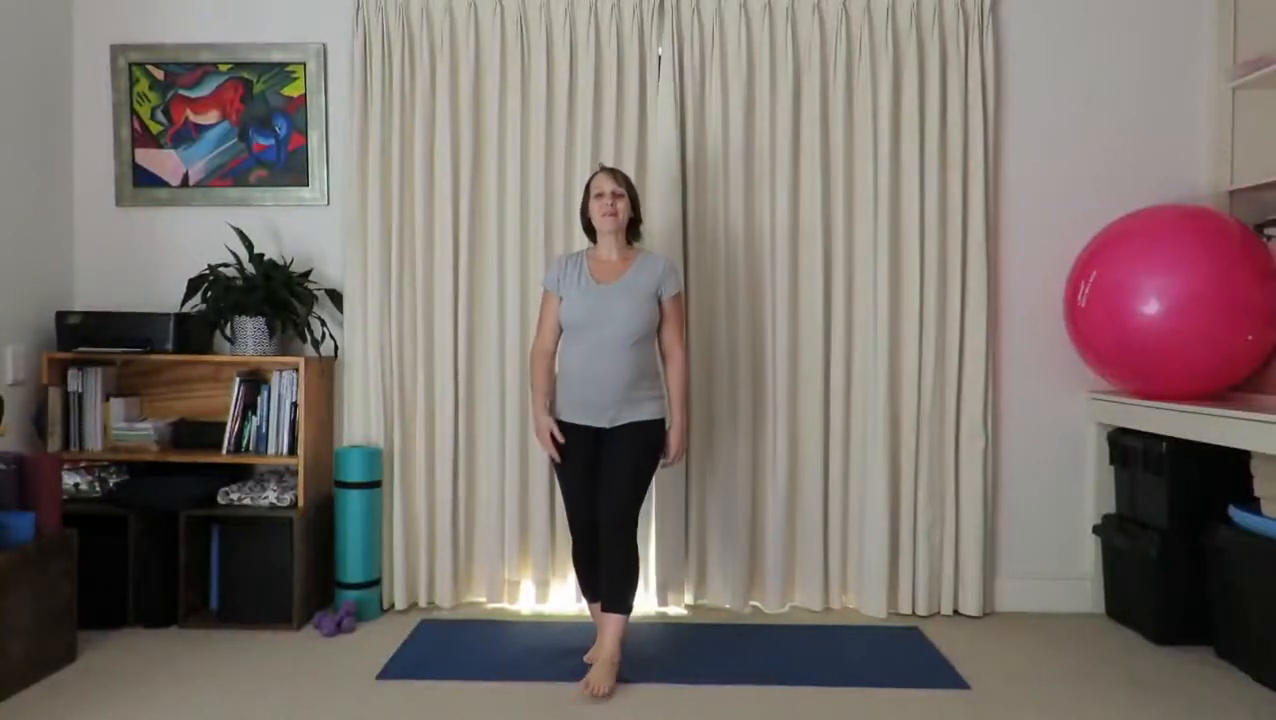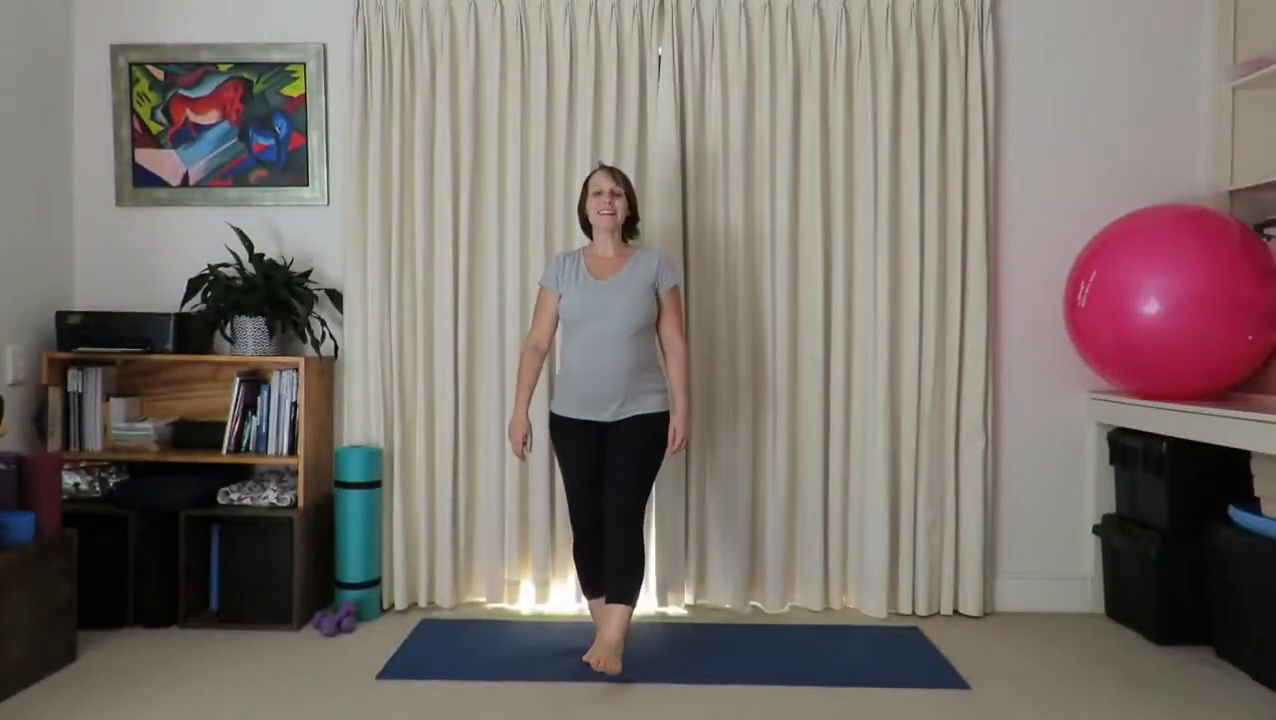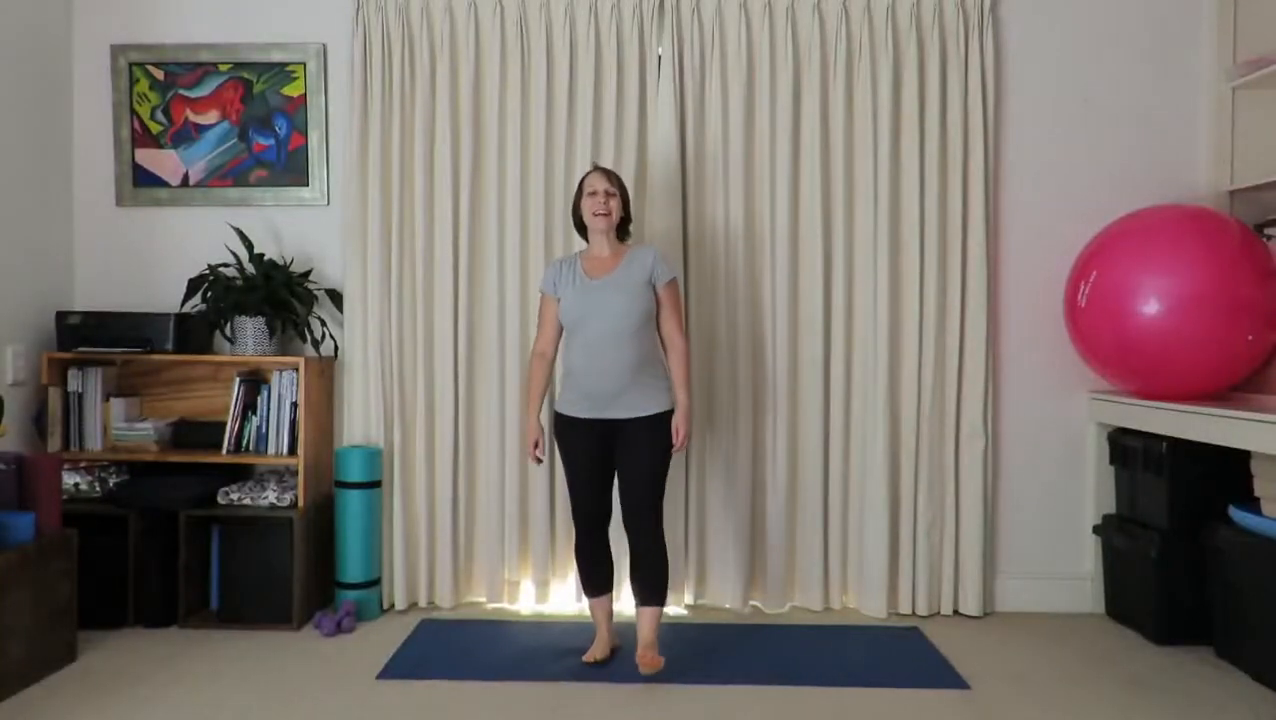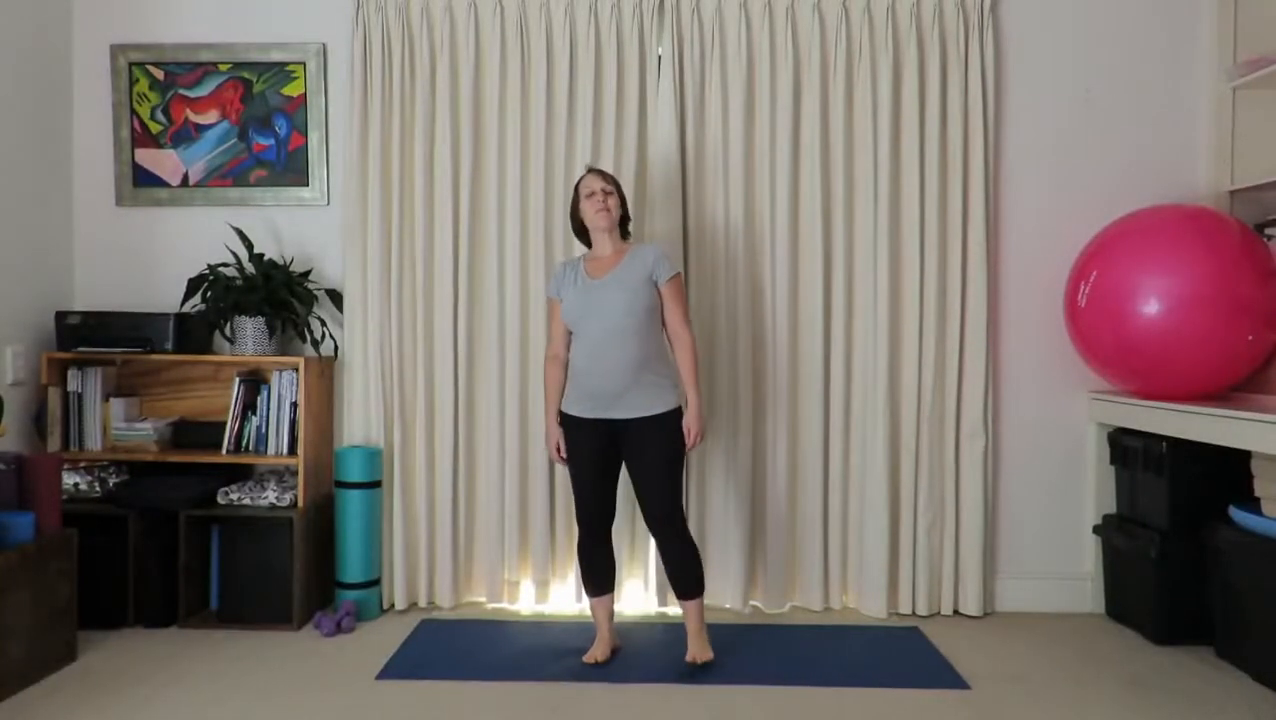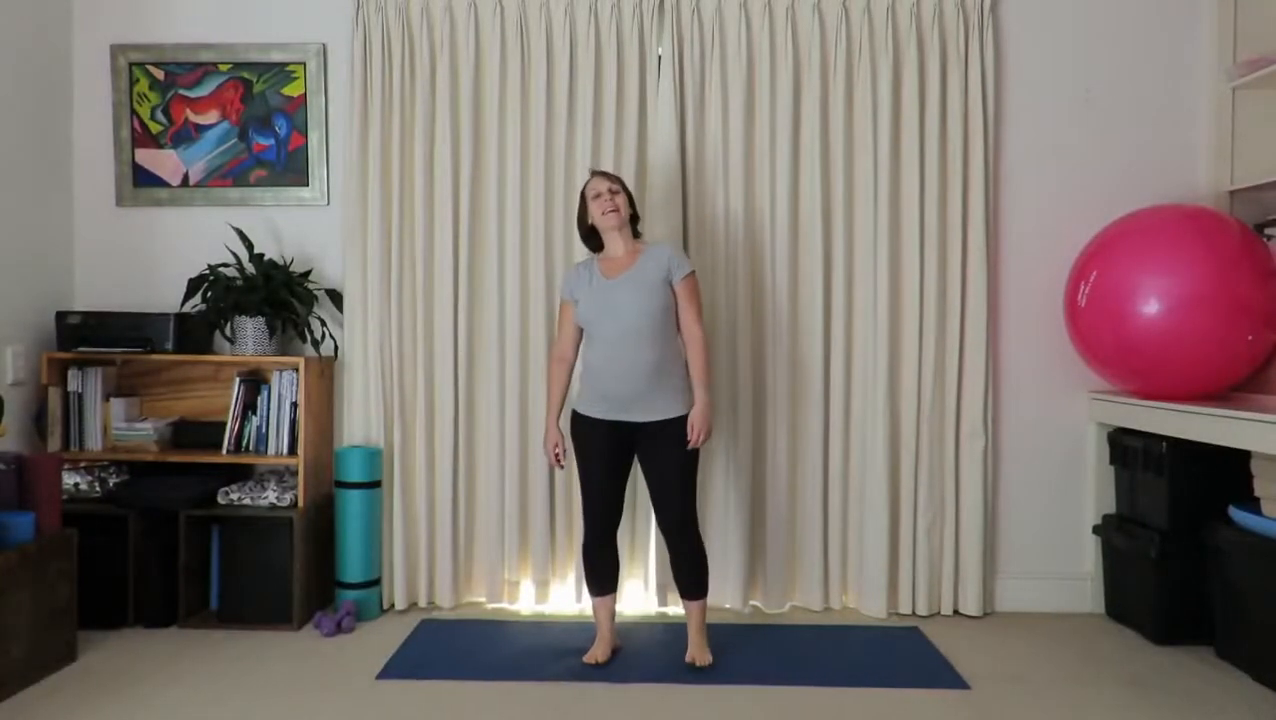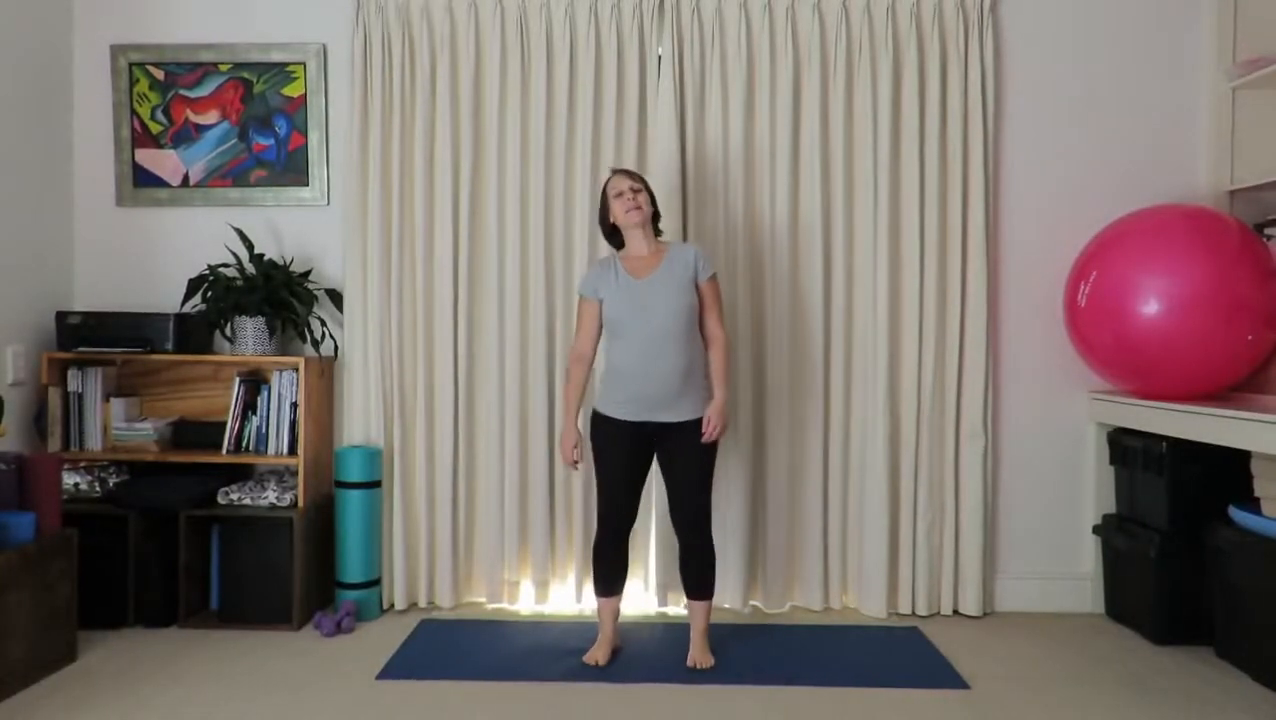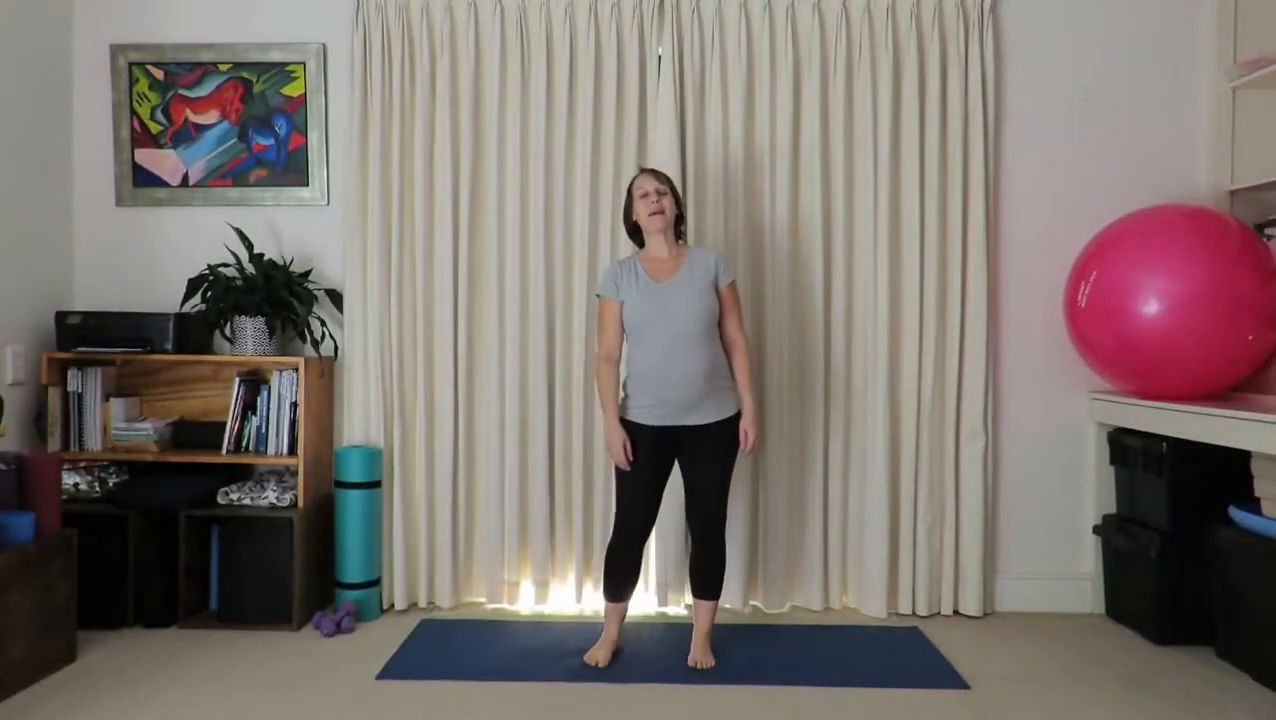
dt=0.2s
person 1, frame 1
left shoulder: (658, 271)
right shoulder: (564, 269)
left elbow: (674, 353)
right elbow: (543, 348)
left wrist: (678, 420)
right wrist: (541, 415)
left hip: (636, 422)
right hip: (572, 422)
left knee: (616, 527)
right knee: (584, 531)
left ankle: (609, 654)
right ankle: (603, 631)
person 1, frame 2
left shoulder: (655, 266)
right shoulder: (562, 268)
left elbow: (674, 344)
right elbow: (537, 343)
left wrist: (681, 410)
right wrist: (520, 410)
left hip: (639, 415)
right hip: (573, 418)
left knee: (623, 520)
right knee: (586, 524)
left ankle: (616, 641)
right ankle: (602, 630)
person 1, frame 3
left shoulder: (650, 262)
right shoulder: (560, 272)
left elbow: (675, 339)
right elbow: (543, 350)
left wrist: (683, 406)
right wrist: (532, 417)
left hip: (645, 415)
right hip: (578, 418)
left knee: (642, 521)
right knee: (589, 524)
left ankle: (647, 638)
right ankle: (604, 632)
person 1, frame 4
left shoulder: (653, 260)
right shoulder: (565, 275)
left elbow: (680, 336)
right elbow: (556, 354)
left wrist: (693, 402)
right wrist: (551, 419)
left hip: (652, 414)
right hip: (585, 419)
left knee: (665, 519)
right knee: (592, 524)
left ankle: (696, 630)
right ankle: (604, 633)
person 1, frame 5
left shoulder: (667, 258)
right shoulder: (579, 277)
left elbow: (693, 335)
right elbow: (563, 354)
left wrist: (702, 401)
right wrist: (552, 421)
left hip: (666, 417)
right hip: (596, 420)
left knee: (678, 522)
right knee: (599, 525)
left ankle: (697, 633)
right ankle: (605, 633)
person 1, frame 6
left shoulder: (691, 260)
right shoulder: (599, 274)
left elbow: (715, 336)
right elbow: (581, 352)
left wrist: (719, 399)
right wrist: (569, 421)
left hip: (687, 418)
right hip: (619, 420)
left knee: (693, 525)
right knee: (613, 525)
left ankle: (700, 636)
right ankle: (607, 634)
person 1, frame 7
left shoulder: (711, 265)
right shoulder: (619, 274)
left elbow: (735, 341)
right elbow: (606, 355)
left wrist: (749, 408)
right wrist: (612, 422)
left hip: (712, 421)
right hip: (645, 424)
left knee: (707, 527)
right knee: (630, 527)
left ankle: (701, 636)
right ankle: (610, 632)
